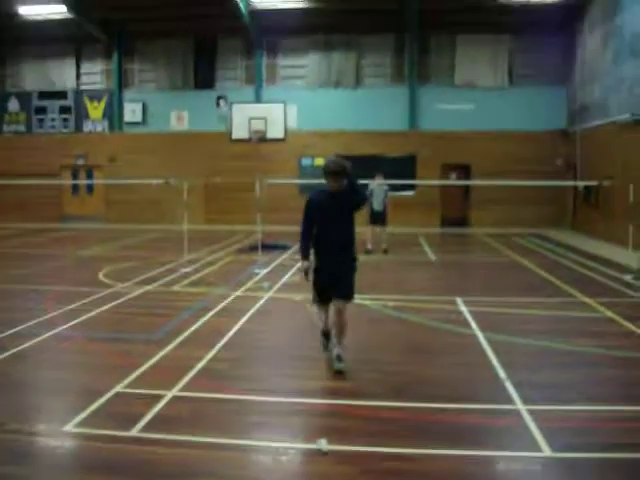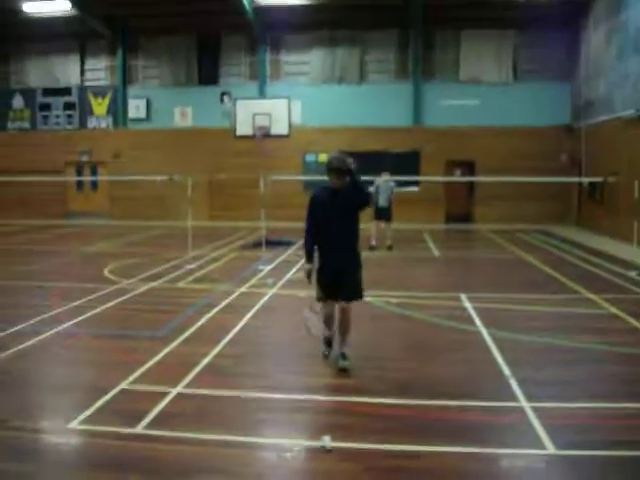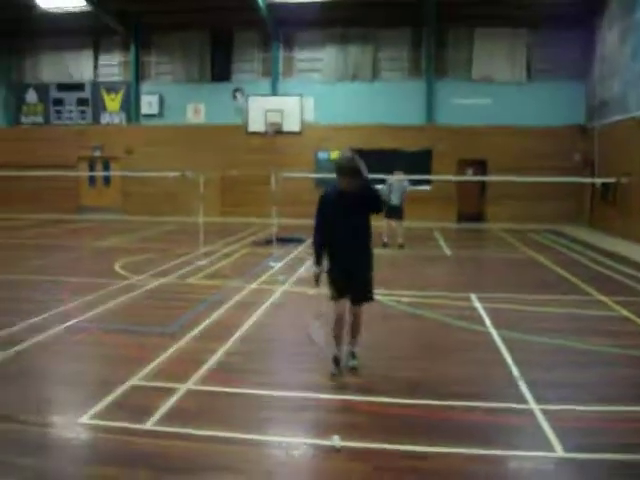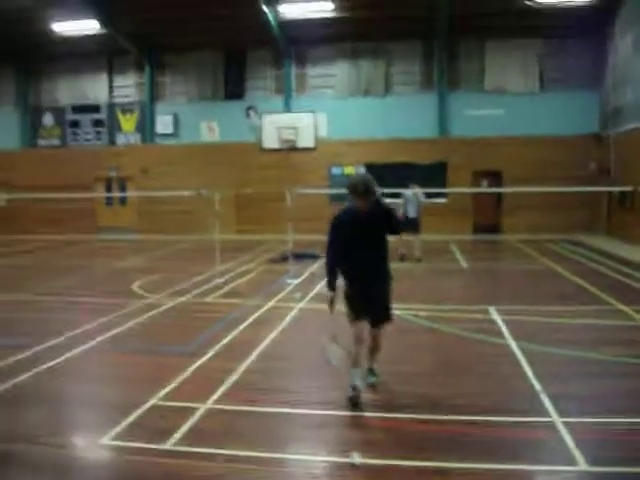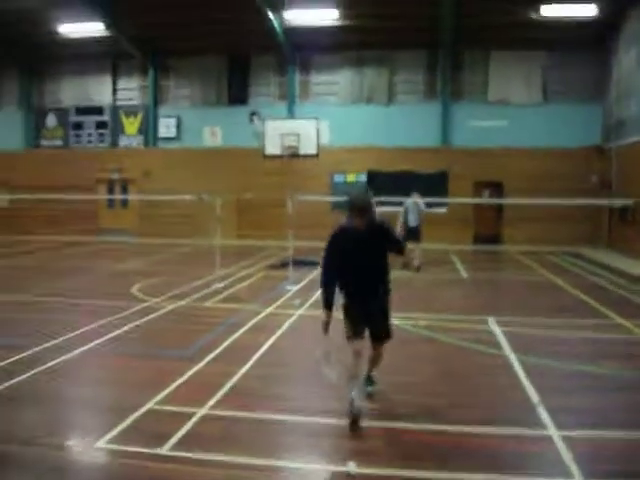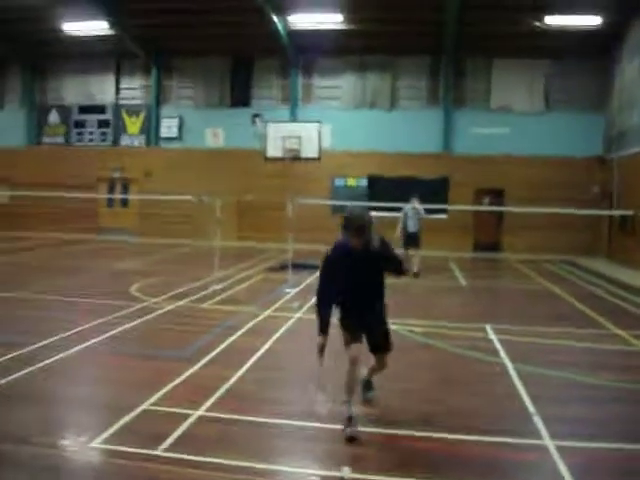
dt=0.1s
person 1, frame 1
left shoulder: (349, 195)
right shoulder: (315, 199)
left elbow: (362, 199)
right elbow: (307, 230)
left wrist: (349, 175)
right wrist: (305, 257)
left hip: (345, 261)
right hip: (322, 261)
left knee: (340, 308)
right knee: (323, 308)
left ankle: (337, 352)
right ankle: (326, 328)
person 1, frame 2
left shoulder: (354, 192)
right shoulder: (318, 197)
left elbow: (366, 200)
right elbow: (311, 230)
left wrist: (354, 175)
right wrist: (309, 260)
left hip: (350, 260)
right hip: (326, 261)
left knee: (345, 308)
right knee: (328, 309)
left ankle: (342, 350)
right ankle: (328, 334)
person 1, frame 3
left shoulder: (364, 194)
right shoulder: (327, 198)
left elbow: (379, 207)
right elbow: (320, 232)
left wrist: (365, 179)
right wrist: (318, 263)
left hip: (361, 261)
right hip: (337, 262)
left knee: (356, 310)
right knee: (340, 309)
left ankle: (352, 349)
right ankle: (337, 354)
person 1, frame 4
left shoulder: (380, 212)
right shoulder: (341, 220)
left elbow: (396, 228)
right elbow: (333, 255)
left wrist: (380, 202)
right wrist: (332, 287)
left hip: (379, 282)
right hip: (355, 284)
left knee: (375, 333)
right knee: (359, 333)
left ankle: (370, 366)
right ankle: (356, 385)
person 1, frame 5
left shoulder: (379, 230)
right shoulder: (338, 237)
left elbow: (400, 249)
right elbow: (328, 274)
left wrist: (379, 224)
right wrist: (327, 308)
left hip: (378, 297)
right hip: (353, 300)
left knee: (378, 349)
right knee: (357, 350)
left ankle: (369, 375)
right ankle: (355, 404)
person 1, frame 6
left shoulder: (378, 246)
right shoulder: (334, 256)
left elbow: (400, 269)
right elbow: (324, 295)
left wrist: (381, 251)
right wrist: (323, 332)
left hip: (374, 310)
right hip: (350, 313)
left knee: (381, 362)
right knee: (354, 357)
left ankle: (368, 377)
right ankle: (349, 415)
